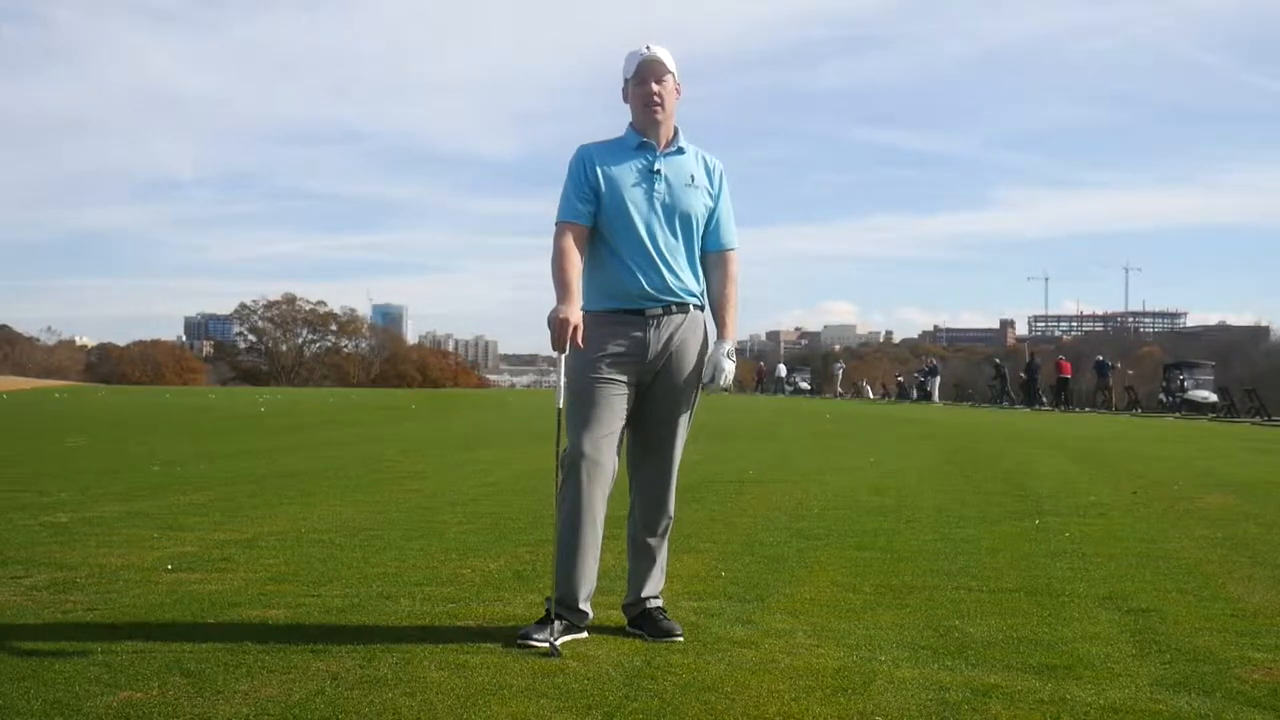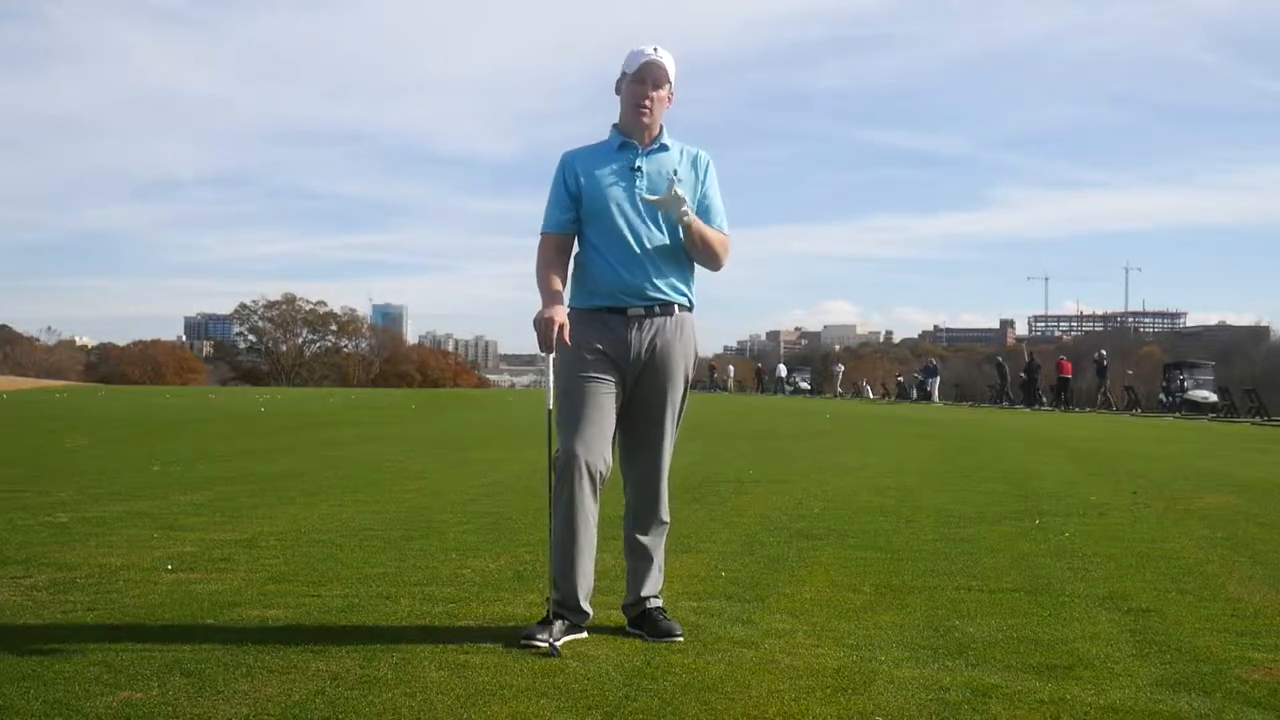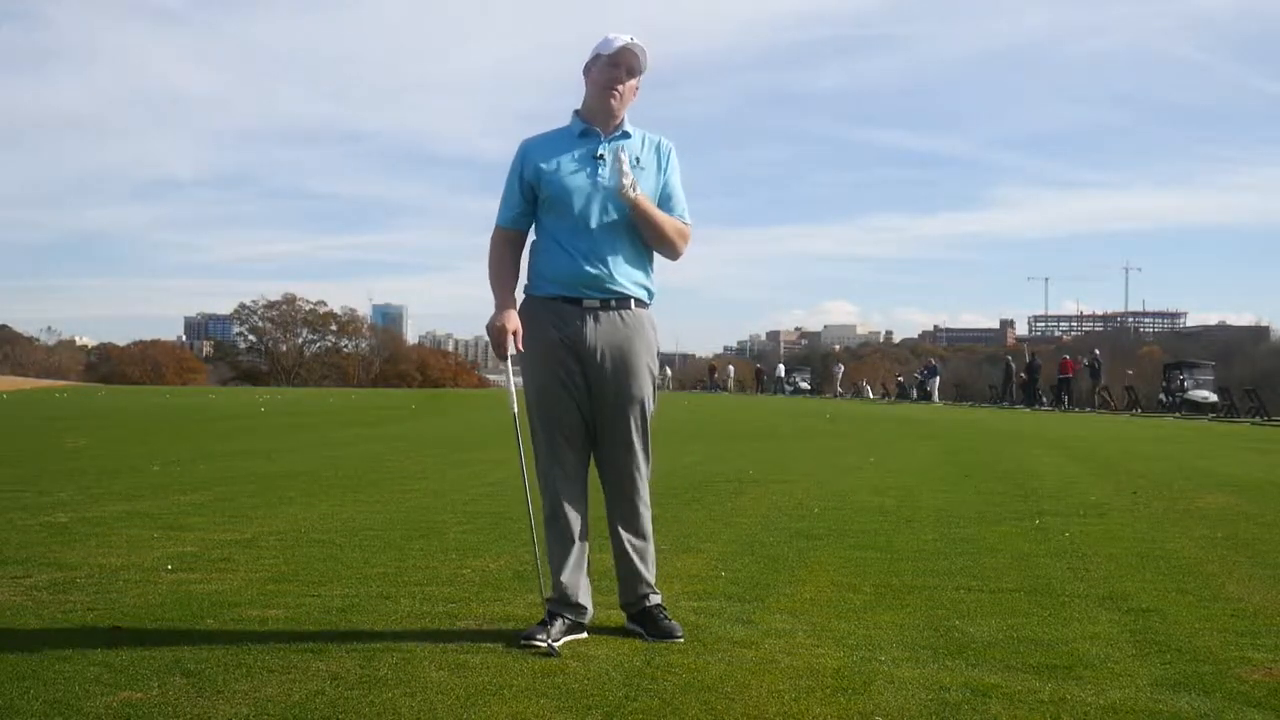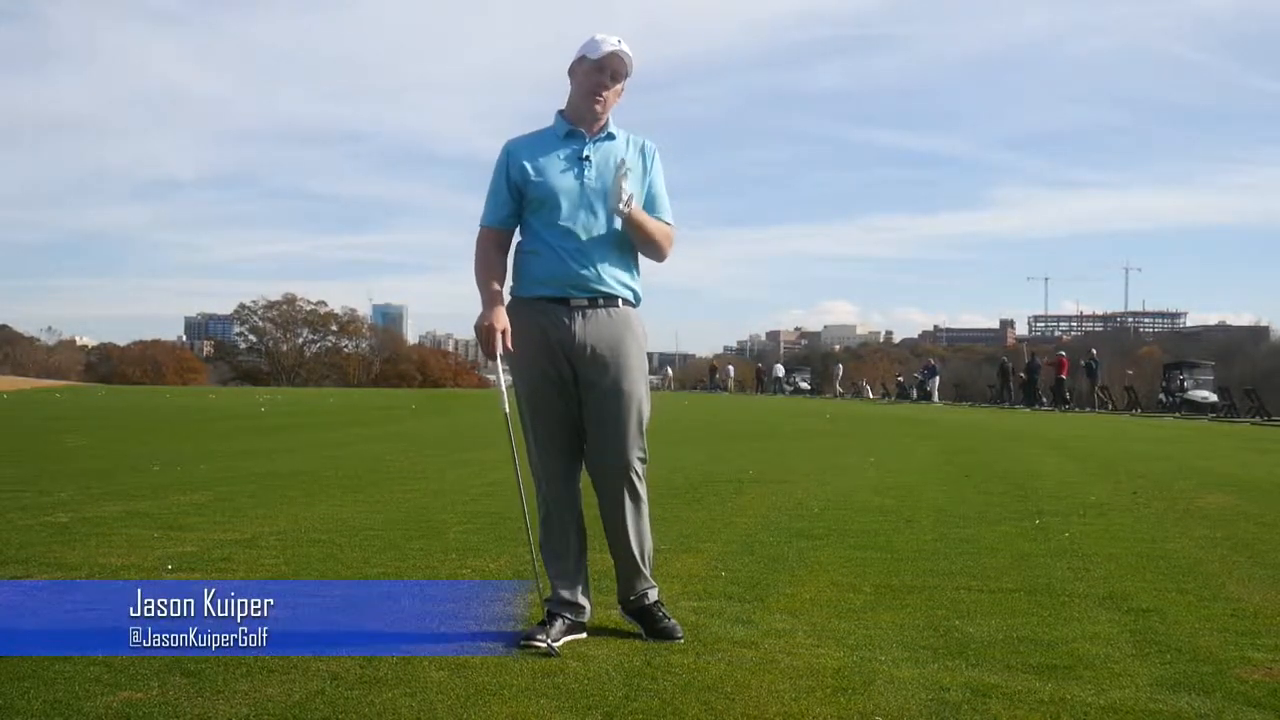
dt=0.7s
person 1, frame 1
left shoulder: (708, 170)
right shoulder: (592, 160)
left elbow: (721, 260)
right elbow: (570, 236)
left wrist: (723, 338)
right wrist: (568, 301)
left hip: (681, 331)
right hip: (607, 330)
left knee: (658, 475)
right knee: (586, 462)
left ankle: (646, 601)
right ankle: (570, 607)
person 1, frame 2
left shoulder: (695, 164)
right shoulder: (577, 163)
left elbow: (718, 256)
right elbow: (554, 244)
left wrist: (685, 219)
right wrist: (552, 300)
left hip: (667, 329)
right hip: (592, 329)
left knee: (650, 474)
right knee: (579, 461)
left ankle: (645, 600)
right ankle: (569, 606)
person 1, frame 3
left shoulder: (656, 152)
right shoulder: (536, 151)
left elbow: (677, 245)
right elbow: (507, 237)
left wrist: (633, 197)
right wrist: (504, 305)
left hip: (627, 322)
right hip: (550, 321)
left knee: (627, 468)
right knee: (560, 469)
left ankle: (642, 598)
right ankle: (567, 606)
person 1, frame 4
left shoulder: (641, 154)
right shoulder: (521, 152)
left elbow: (661, 249)
right elbow: (493, 237)
left wrist: (627, 209)
right wrist: (492, 303)
left hip: (614, 321)
right hip: (537, 321)
left knee: (622, 464)
right knee: (553, 469)
left ankle: (640, 593)
right ankle: (567, 604)
